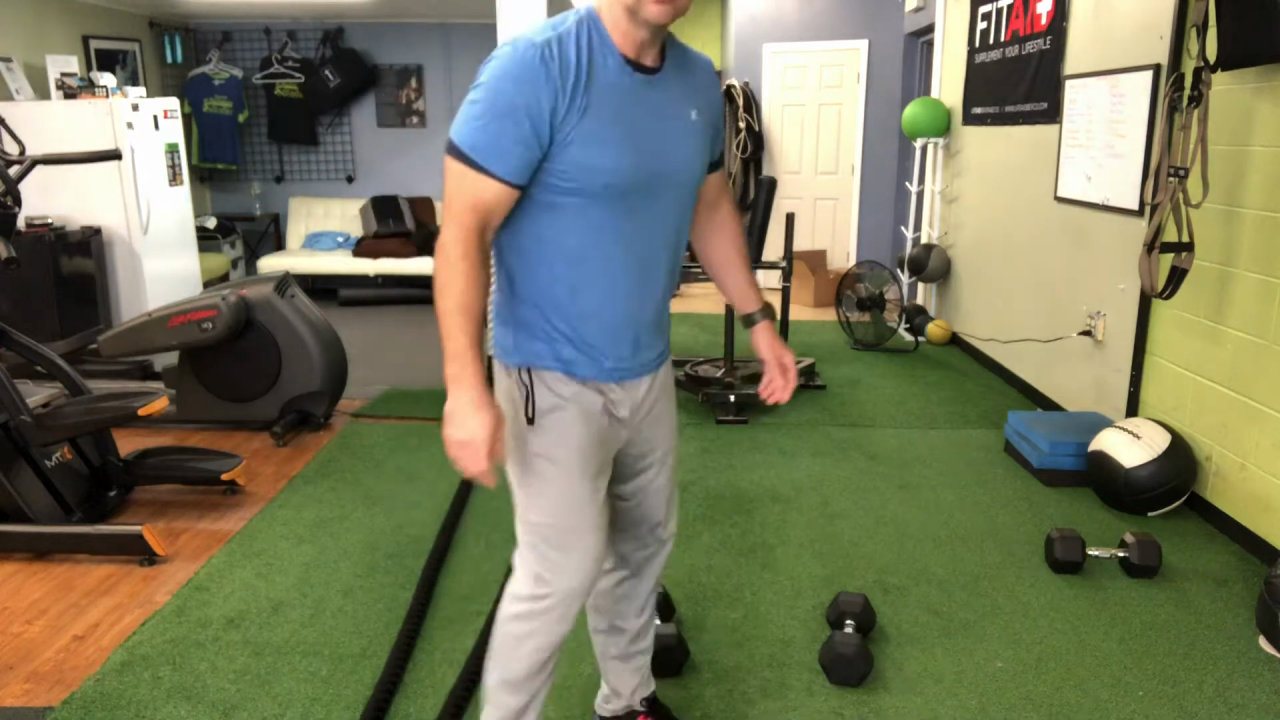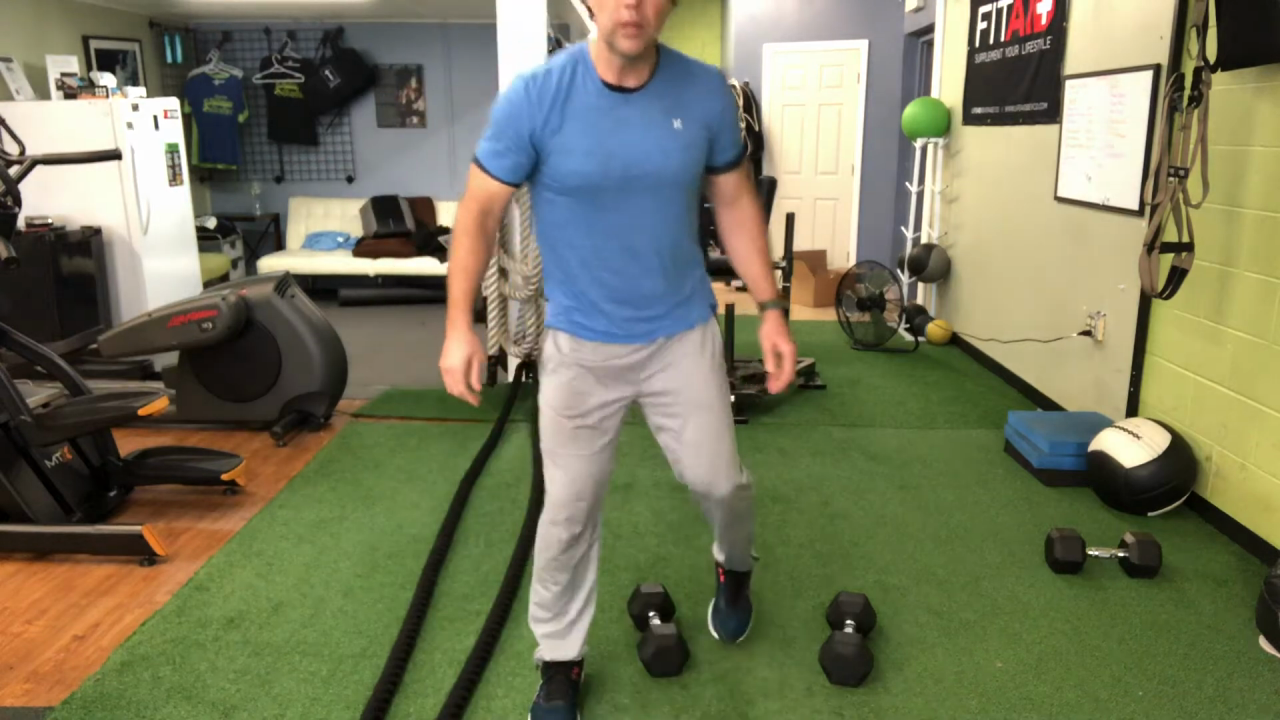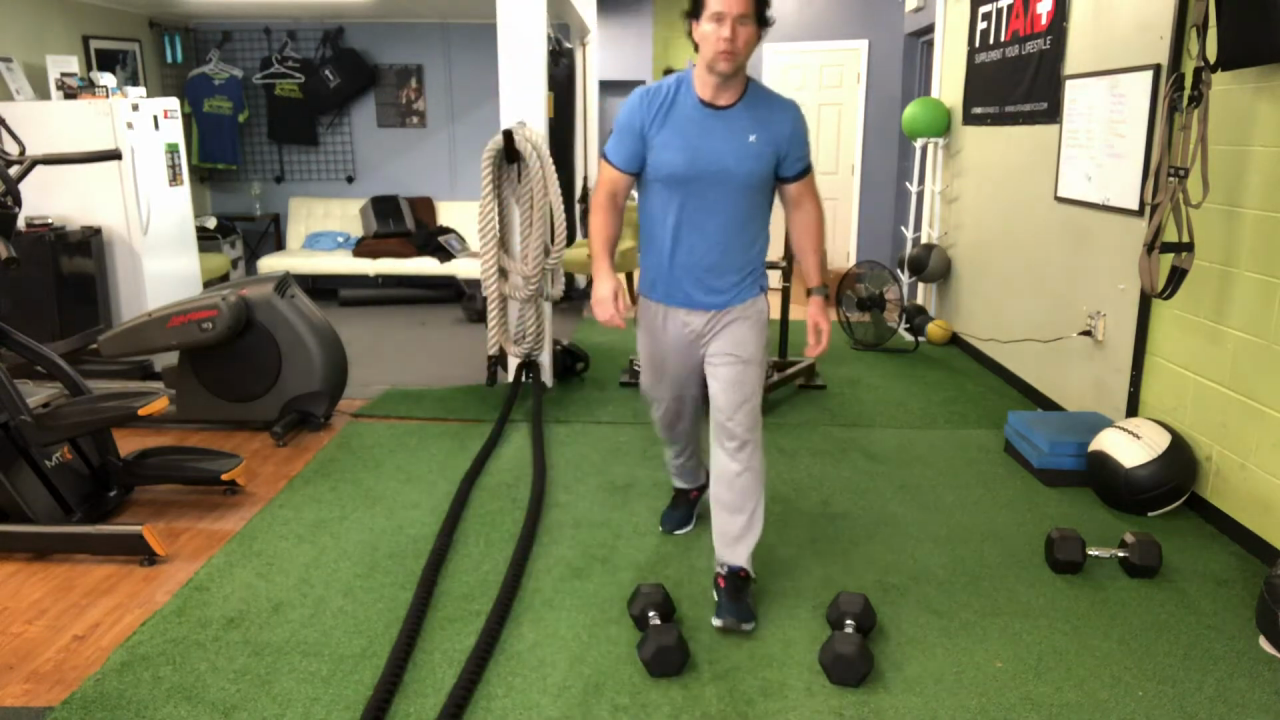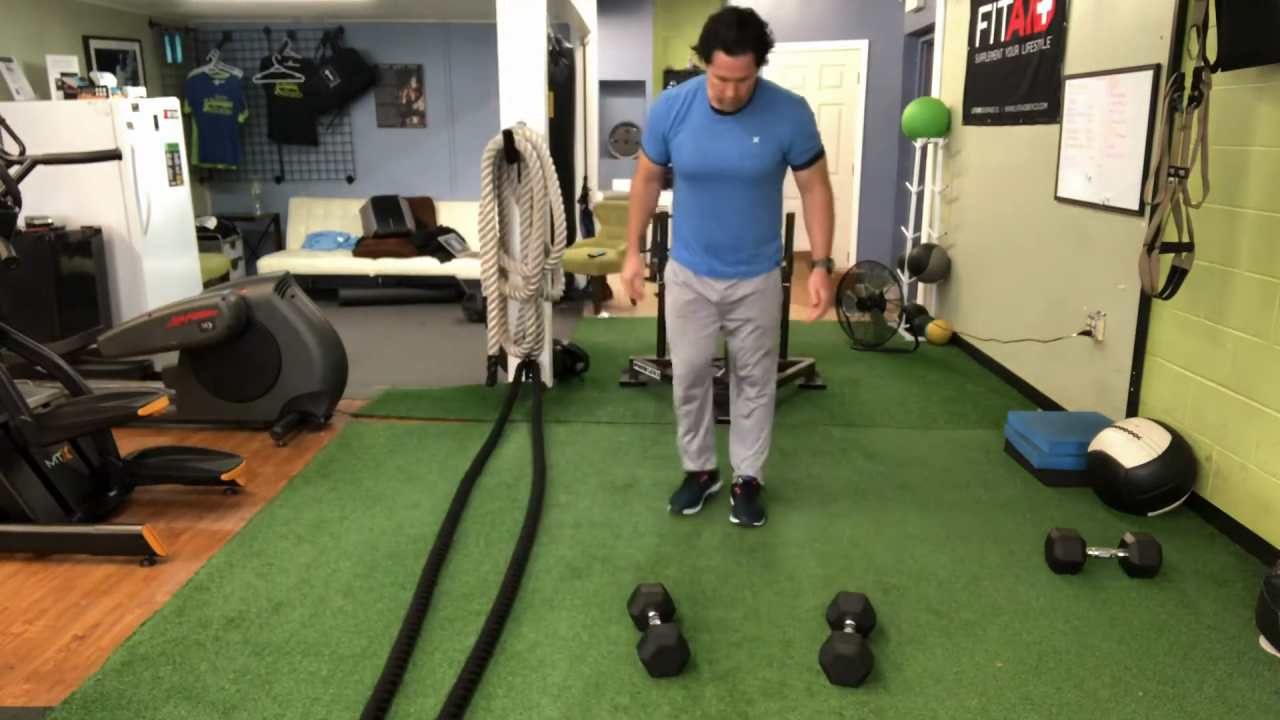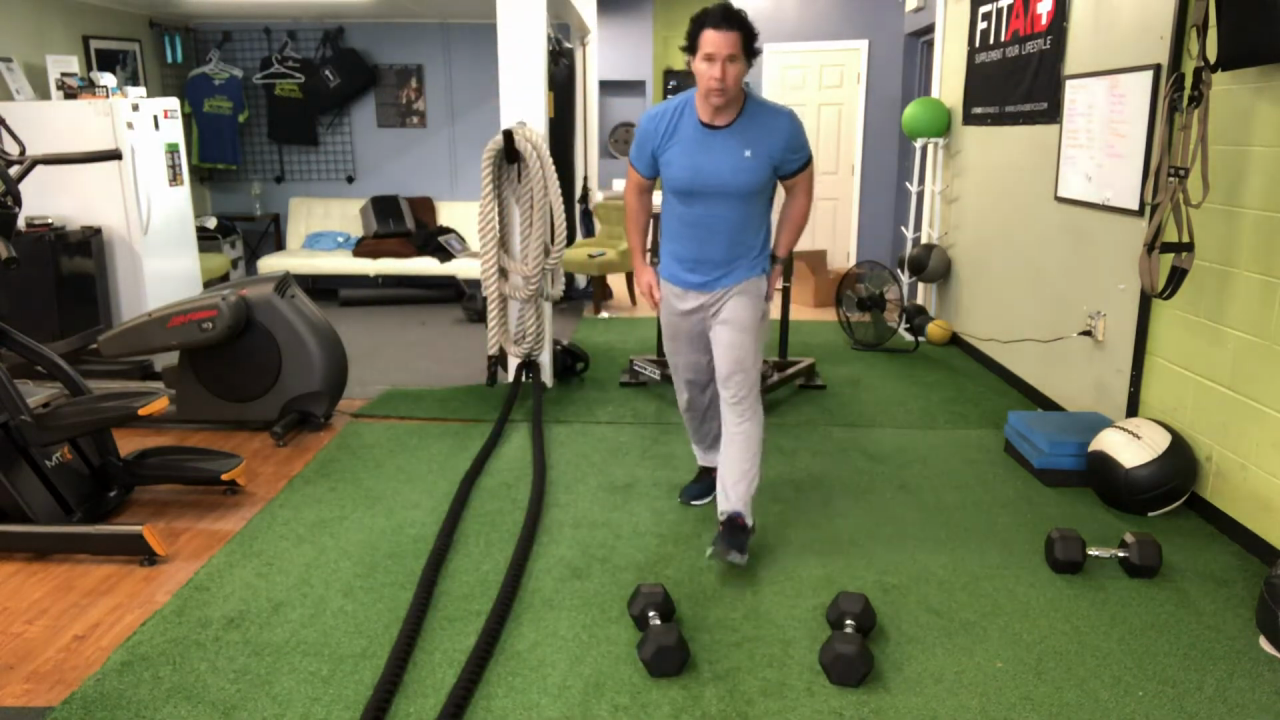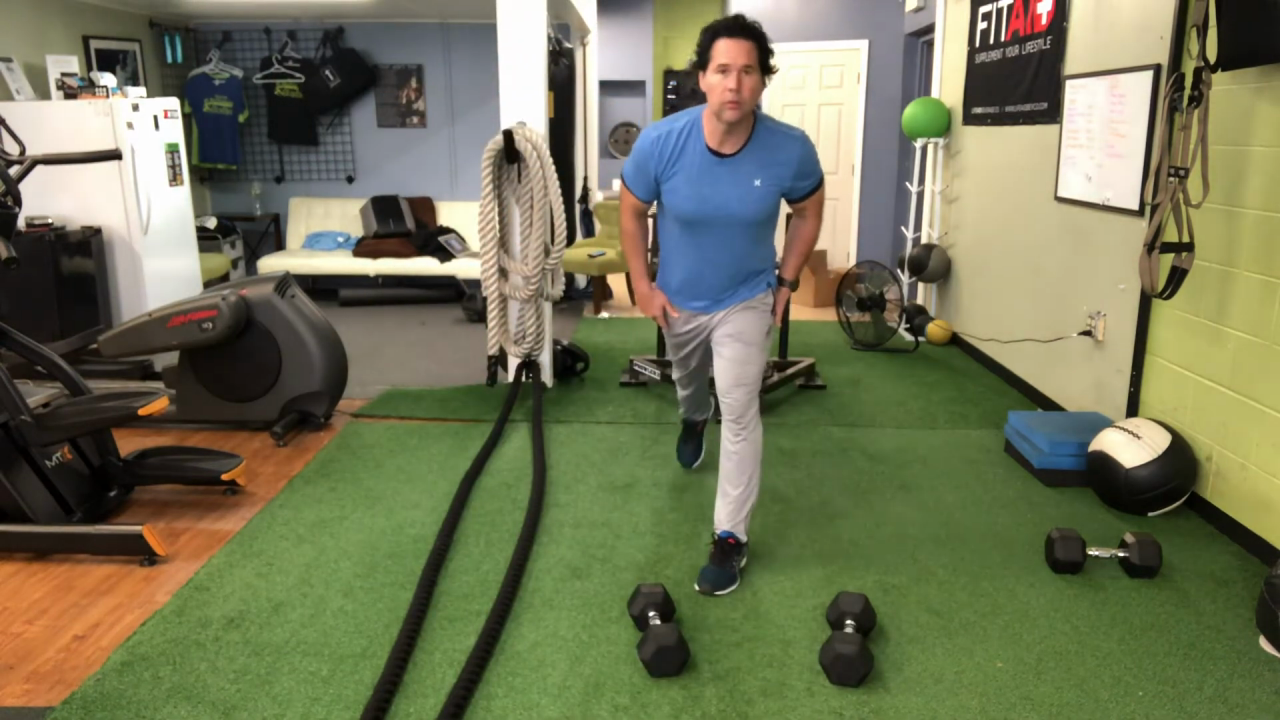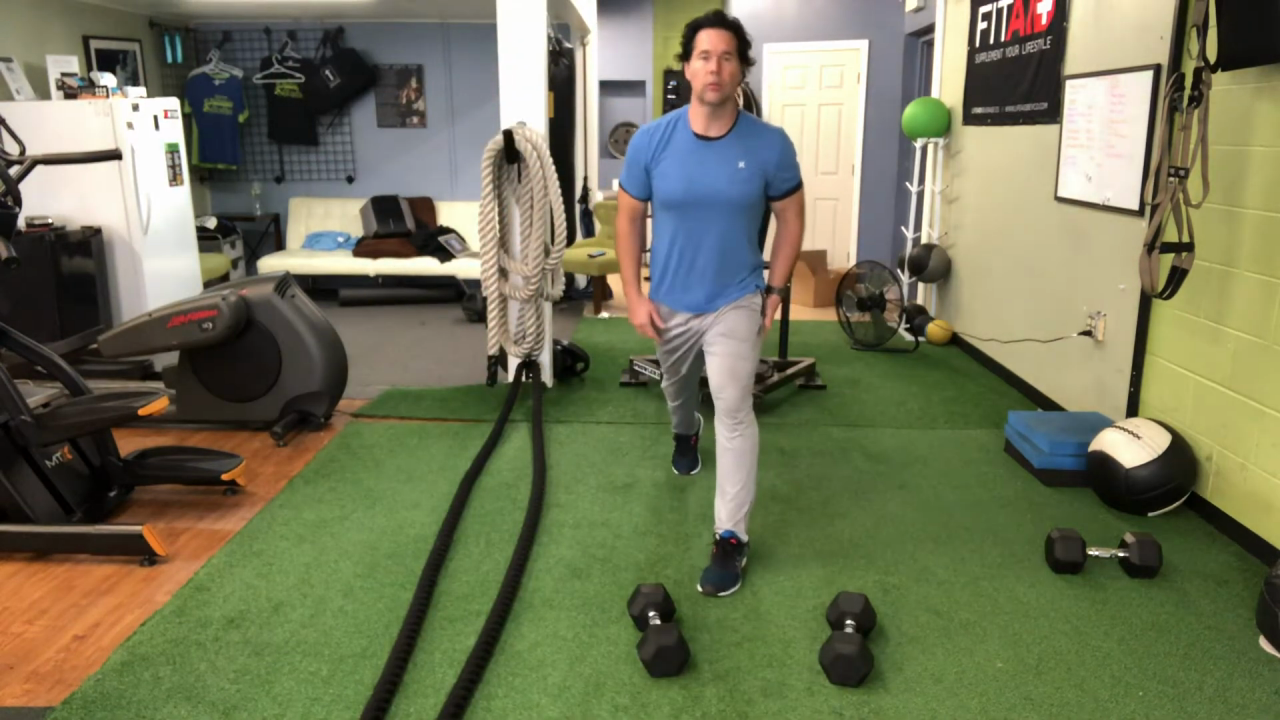
dt=0.7s
person 1, frame 1
left shoulder: (699, 82)
right shoulder: (535, 68)
left elbow: (711, 209)
right elbow: (463, 229)
left wrist: (758, 320)
right wrist: (466, 388)
left hip: (648, 373)
right hip: (553, 378)
left knee: (643, 545)
right knee: (560, 571)
person 1, frame 2
left shoulder: (705, 93)
right shoulder: (534, 97)
left elbow: (734, 202)
right elbow: (481, 211)
left wrist: (770, 309)
right wrist: (459, 325)
left hip: (684, 335)
right hip: (579, 344)
left knee: (718, 483)
right knee: (569, 506)
left ankle: (734, 569)
right ankle: (560, 657)
person 1, frame 3
left shoulder: (781, 118)
right shoulder: (646, 108)
left elbow: (801, 204)
right elbow: (609, 194)
left wrist: (815, 292)
right wrist: (603, 269)
left hip: (738, 308)
right hip: (662, 304)
left knee: (736, 432)
right knee: (673, 417)
left ankle: (734, 567)
right ankle: (689, 483)
person 1, frame 4
left shoulder: (790, 113)
right shoulder: (670, 108)
left elbow: (814, 188)
right elbow: (647, 179)
left wrist: (821, 265)
right wrist: (632, 251)
left hip: (756, 276)
right hip: (688, 273)
left knee: (754, 379)
right knee: (690, 376)
left ankle: (747, 477)
right ankle: (699, 469)
person 1, frame 5
left shoulder: (780, 126)
right shoulder: (658, 123)
left elbow: (799, 191)
right elbow: (638, 191)
left wrist: (778, 259)
right wrist: (640, 262)
left hip: (744, 284)
right hip: (677, 284)
left knee: (738, 392)
right knee: (691, 387)
left ankle: (735, 519)
right ankle: (709, 464)
person 1, frame 6
left shoulder: (791, 150)
right shoulder: (659, 143)
left elbow: (809, 213)
right elbow: (631, 213)
left wrist: (786, 282)
right wrist: (643, 285)
left hip: (746, 301)
right hip: (678, 298)
left knee: (739, 410)
right knee: (688, 380)
left ankle: (730, 537)
right ankle: (694, 420)
person 1, frame 7
left shoulder: (770, 144)
right shoulder: (650, 141)
left elbow: (790, 218)
right elbow: (630, 218)
left wrist: (775, 290)
right wrist: (633, 295)
left hip: (737, 302)
right hip: (669, 302)
left knee: (734, 409)
right knee: (677, 388)
left ankle: (731, 538)
right ankle: (685, 434)
